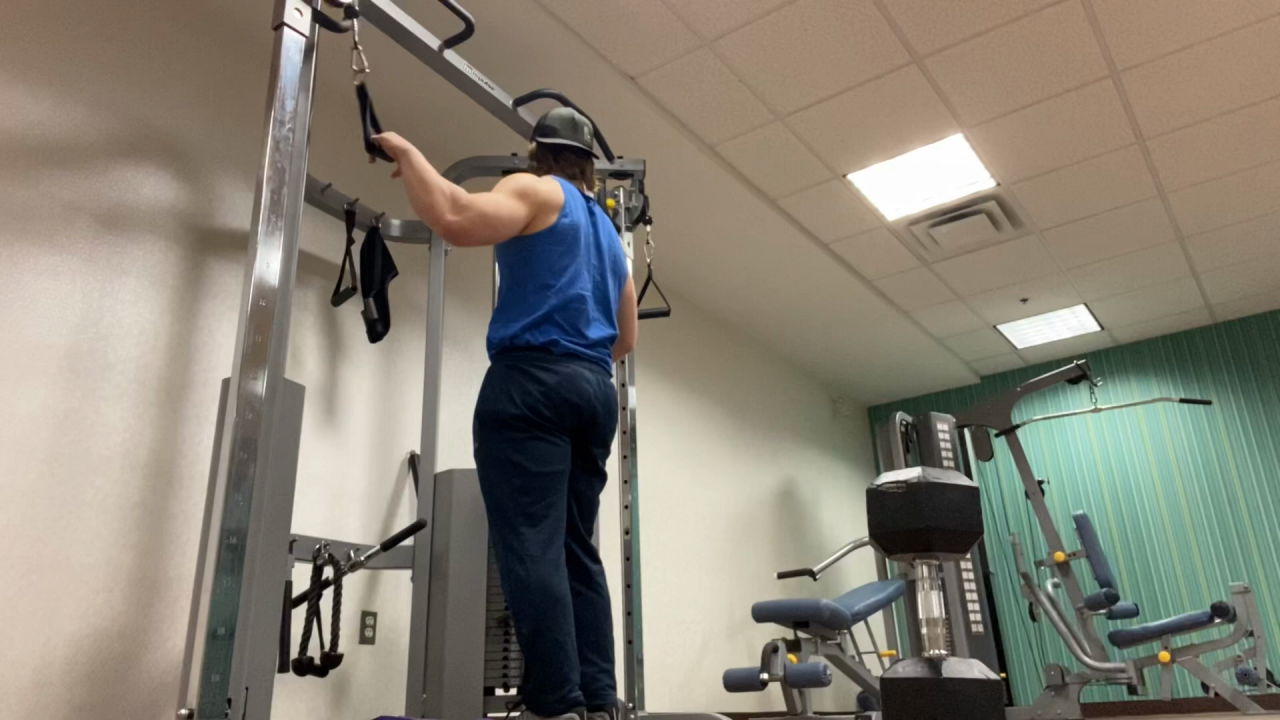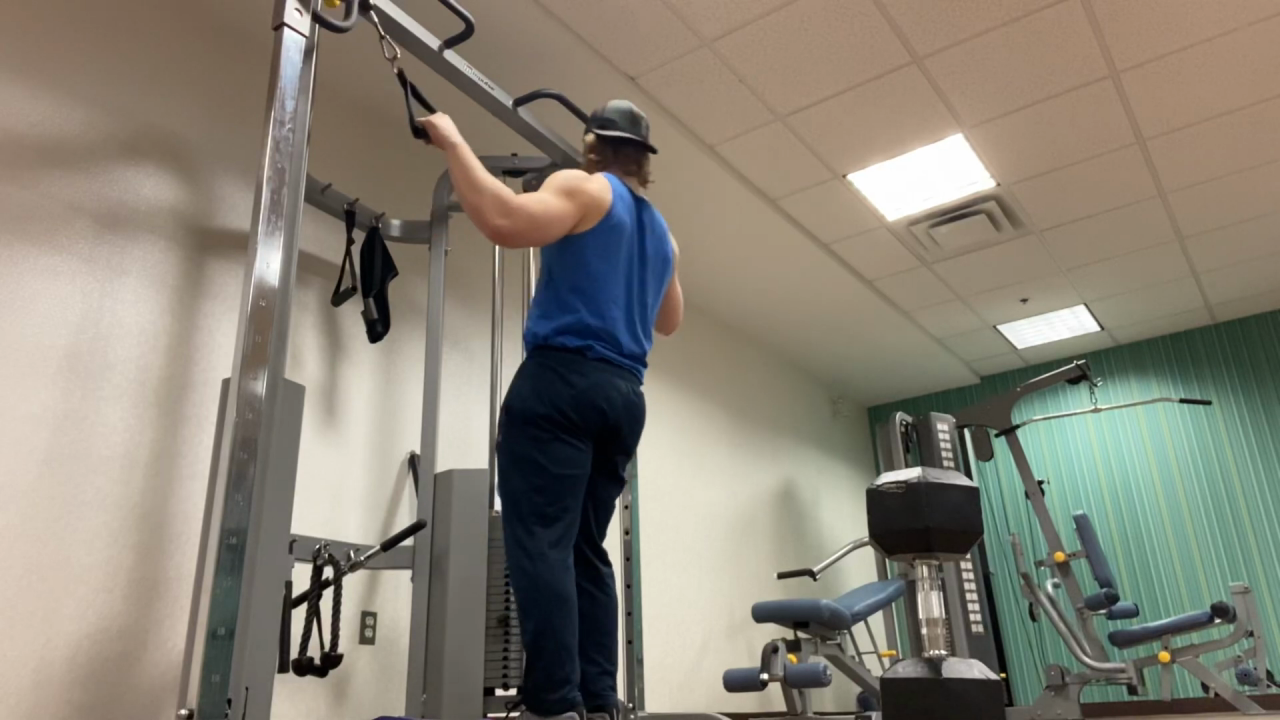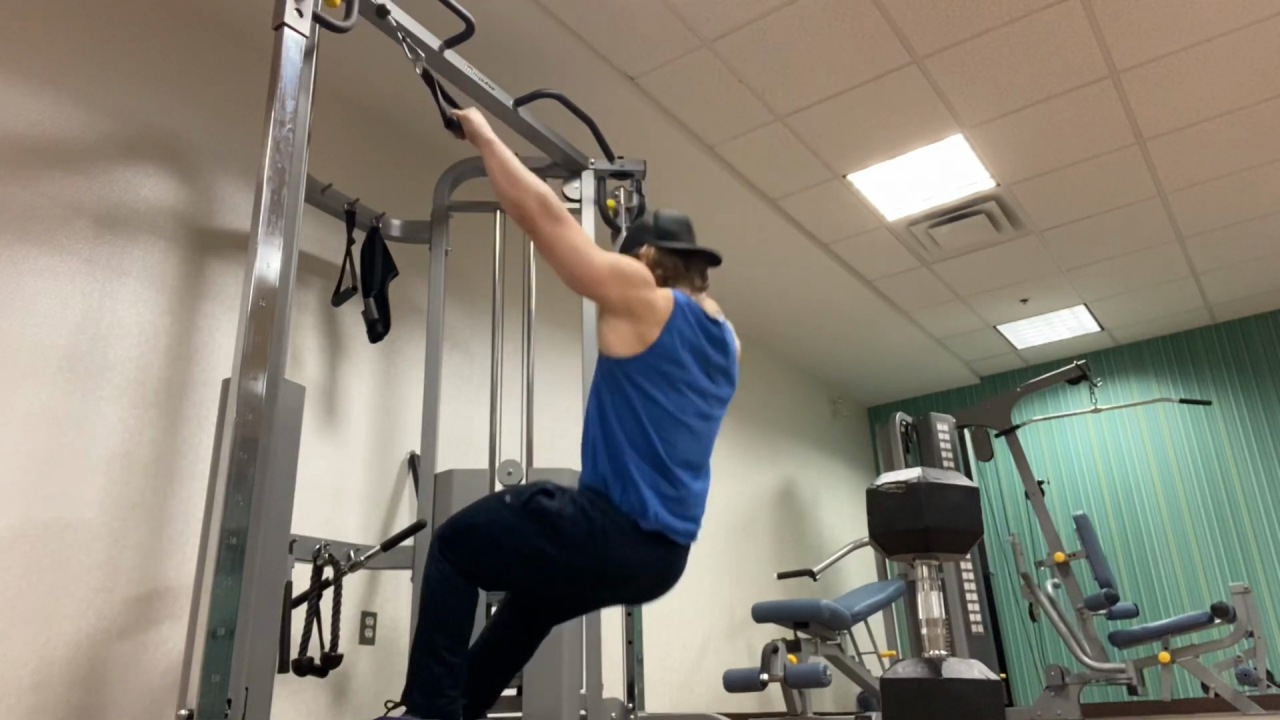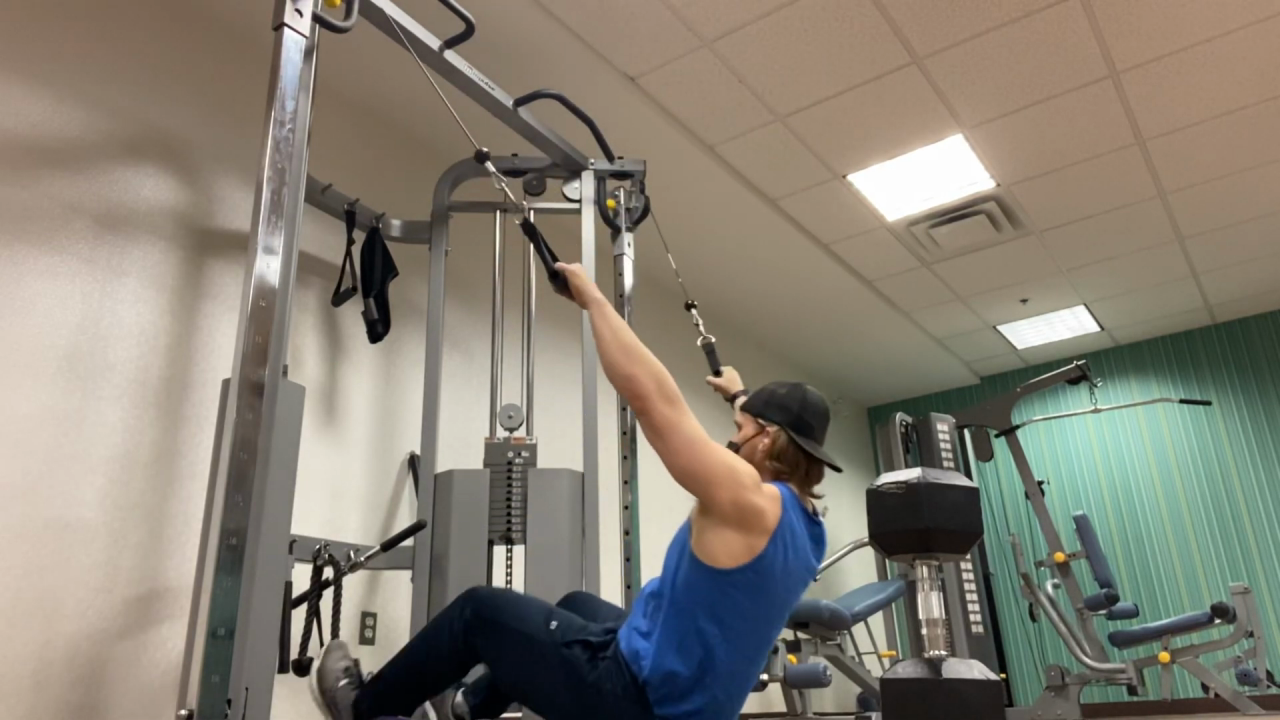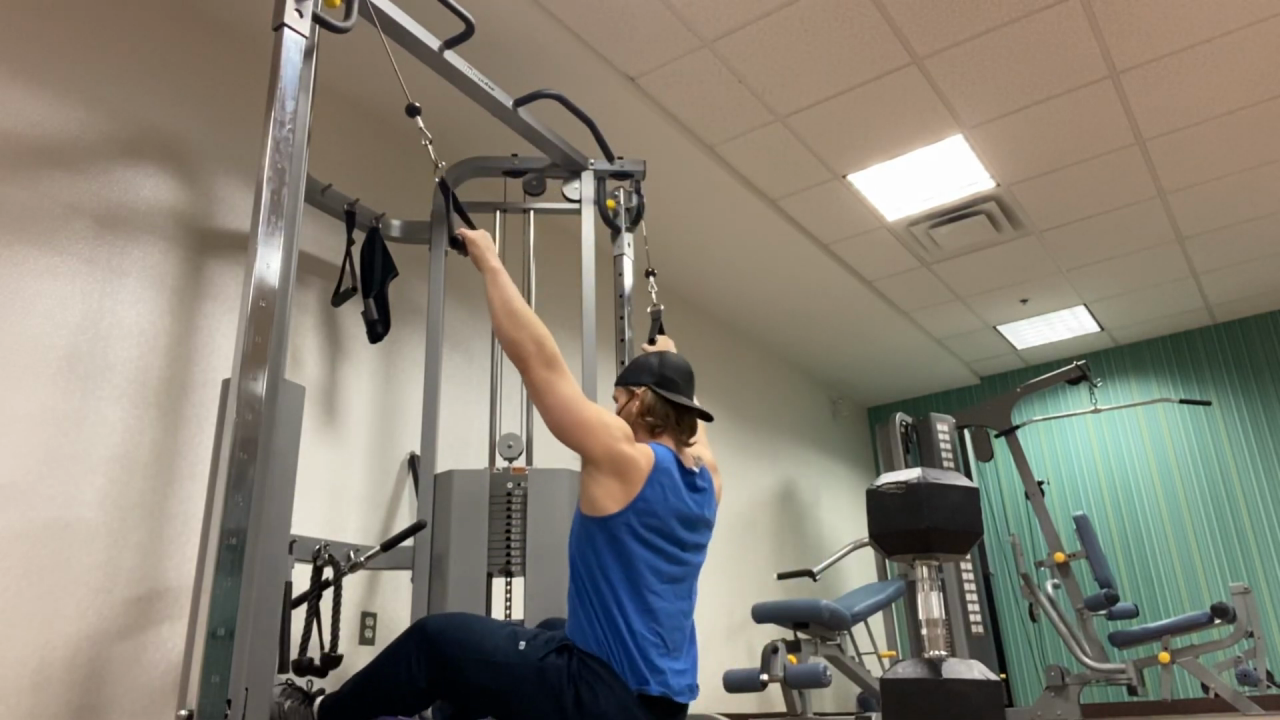
dt=1s
person 1, frame 1
left shoulder: (535, 191)
right shoulder: (610, 233)
left elbow: (457, 218)
right elbow: (625, 339)
left wrist: (405, 153)
left hip: (532, 383)
right hip: (594, 392)
left knee: (531, 547)
right knee: (575, 550)
person 1, frame 2
left shoulder: (585, 189)
right shoulder: (662, 233)
left elbow: (504, 221)
right elbow: (669, 320)
left wrist: (452, 141)
left hip: (561, 381)
right hip: (623, 397)
left knee: (538, 541)
right knee: (582, 549)
person 1, frame 3
left shoulder: (641, 302)
right shoulder: (724, 338)
left elbow: (543, 215)
left wrist: (484, 135)
right wrist: (681, 258)
left hip: (614, 530)
right hip: (664, 558)
left knee: (457, 545)
right knee: (539, 579)
person 1, frame 4
left shoulder: (748, 502)
right shoulder: (804, 524)
left elbow: (652, 396)
right elbow: (773, 436)
left wrist: (592, 297)
right wrist: (738, 394)
left knee: (483, 610)
right knee: (580, 608)
person 1, frame 5
left shoulder: (624, 457)
right shoulder: (704, 474)
left elbow: (536, 356)
right elbow: (685, 414)
left wrist: (489, 262)
right wrist: (670, 360)
left knee: (439, 638)
right knee: (552, 637)
